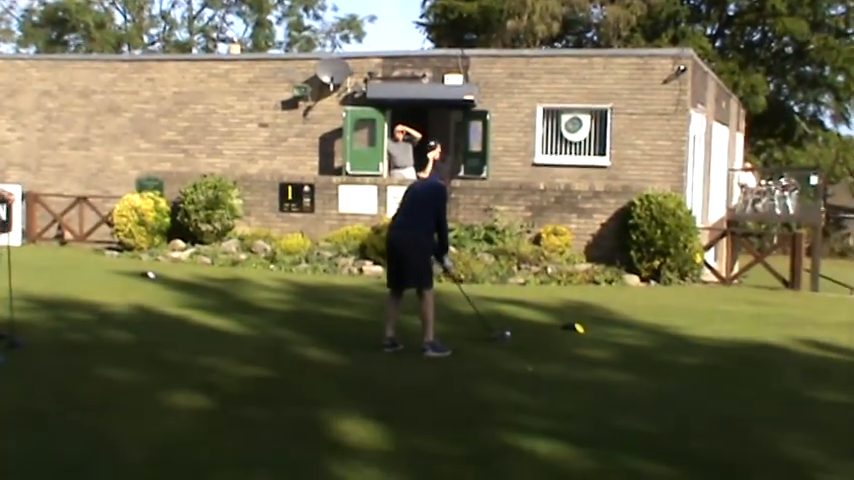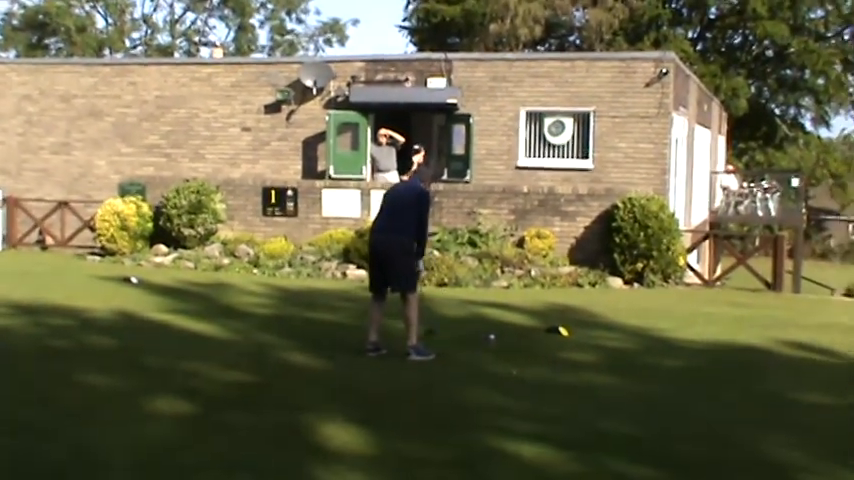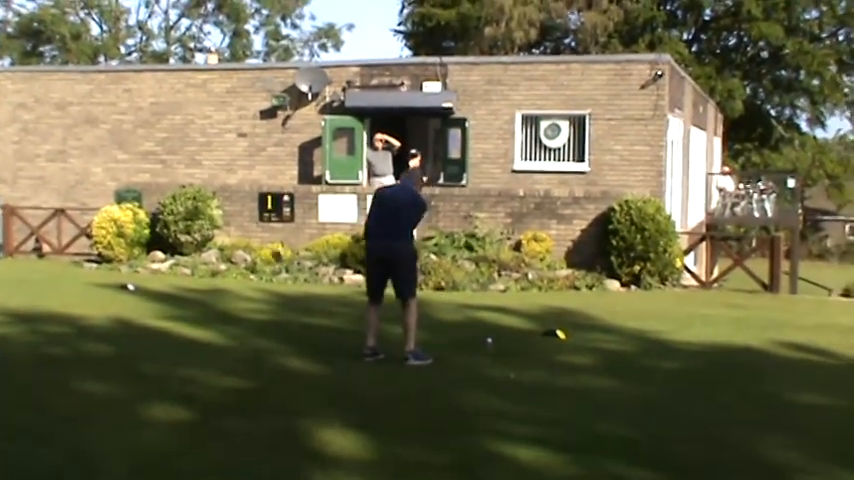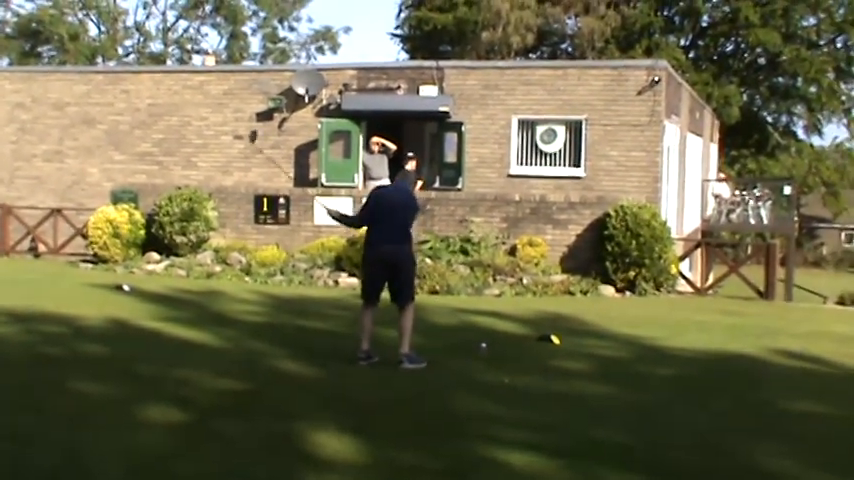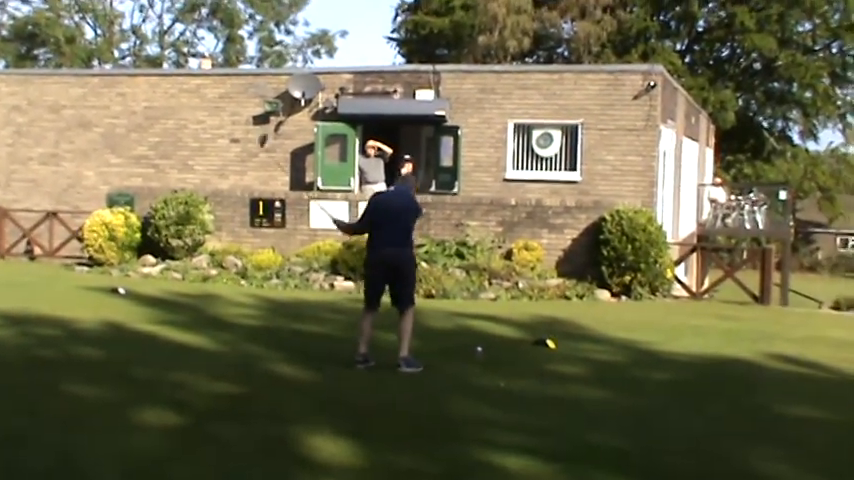
dt=0.2s
person 1, frame 1
left shoulder: (415, 186)
right shoulder: (439, 188)
right elbow: (440, 223)
left wrist: (438, 253)
right wrist: (444, 255)
left hip: (395, 236)
right hip: (415, 240)
left knee: (396, 289)
right knee: (426, 290)
left ankle: (389, 337)
right ankle: (429, 341)
person 1, frame 2
left shoulder: (393, 190)
right shoulder: (422, 195)
right elbow: (422, 228)
left wrist: (414, 255)
right wrist: (419, 258)
left hip: (377, 240)
right hip: (400, 244)
left knee: (378, 294)
right knee: (409, 294)
left ankle: (373, 342)
right ankle: (413, 345)
person 1, frame 3
left shoulder: (382, 193)
right shoulder: (419, 202)
left elbow: (370, 224)
left hip: (375, 248)
right hip: (402, 249)
left knee: (375, 299)
right knee: (409, 301)
left ankle: (370, 347)
right ankle: (411, 350)
person 1, frame 4
left shoulder: (378, 193)
right shoulder: (412, 202)
left elbow: (359, 221)
left wrist: (338, 216)
left hip: (375, 252)
right hip: (401, 253)
left knee: (369, 303)
right knee: (407, 304)
left ankle: (365, 350)
right ankle: (405, 353)
person 1, frame 5
left shoulder: (379, 199)
right shoulder: (414, 207)
left elbow: (363, 226)
left wrist: (345, 227)
left hip: (376, 256)
right hip: (401, 257)
left knee: (370, 307)
right knee: (407, 308)
left ankle: (362, 354)
right ankle: (404, 357)
